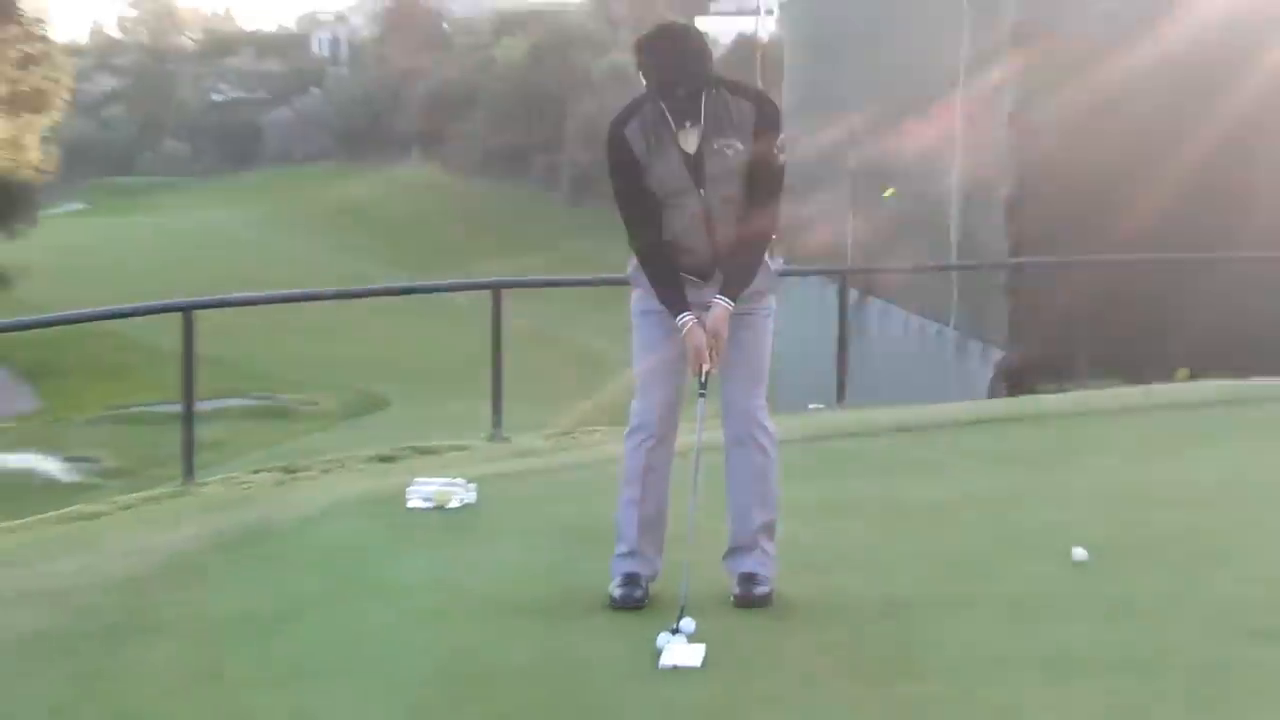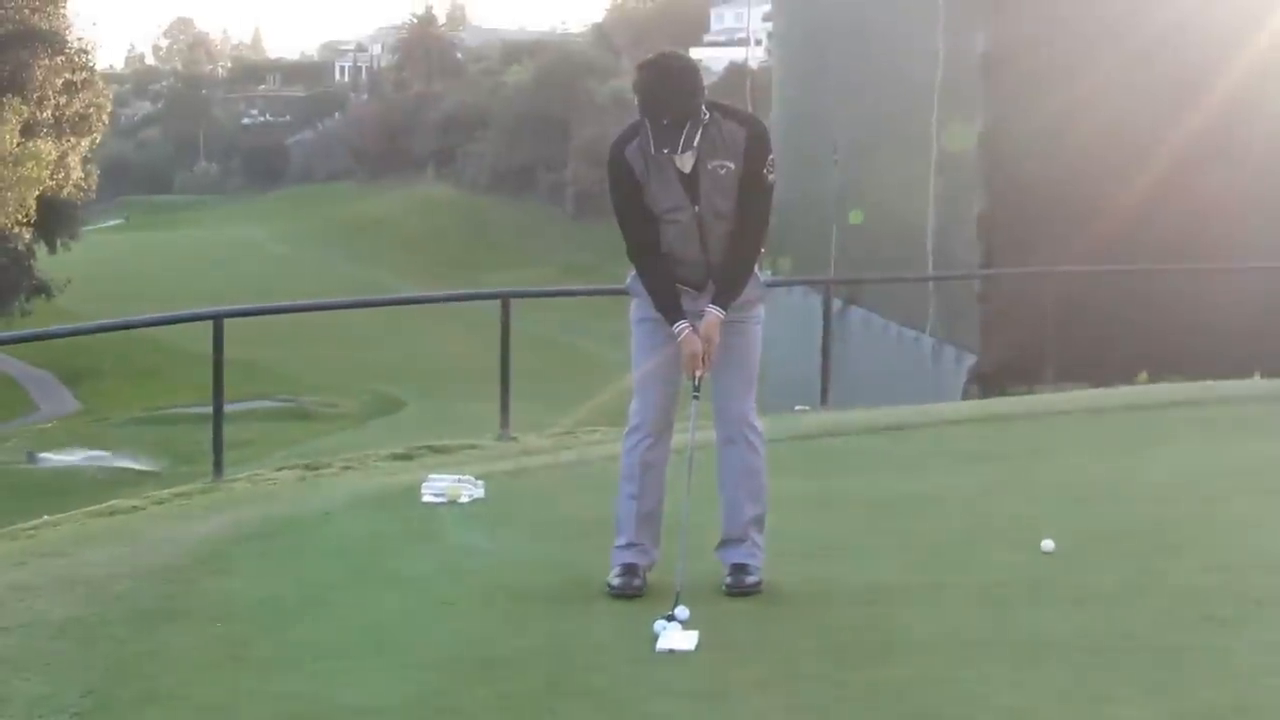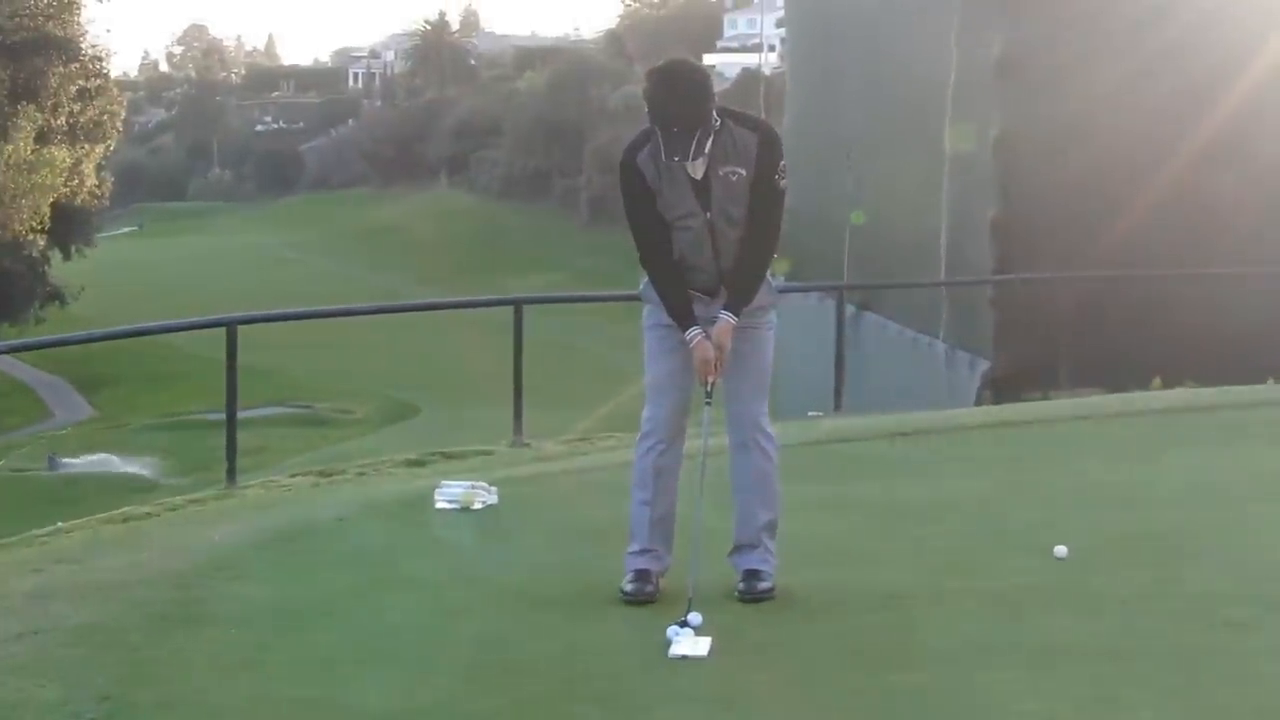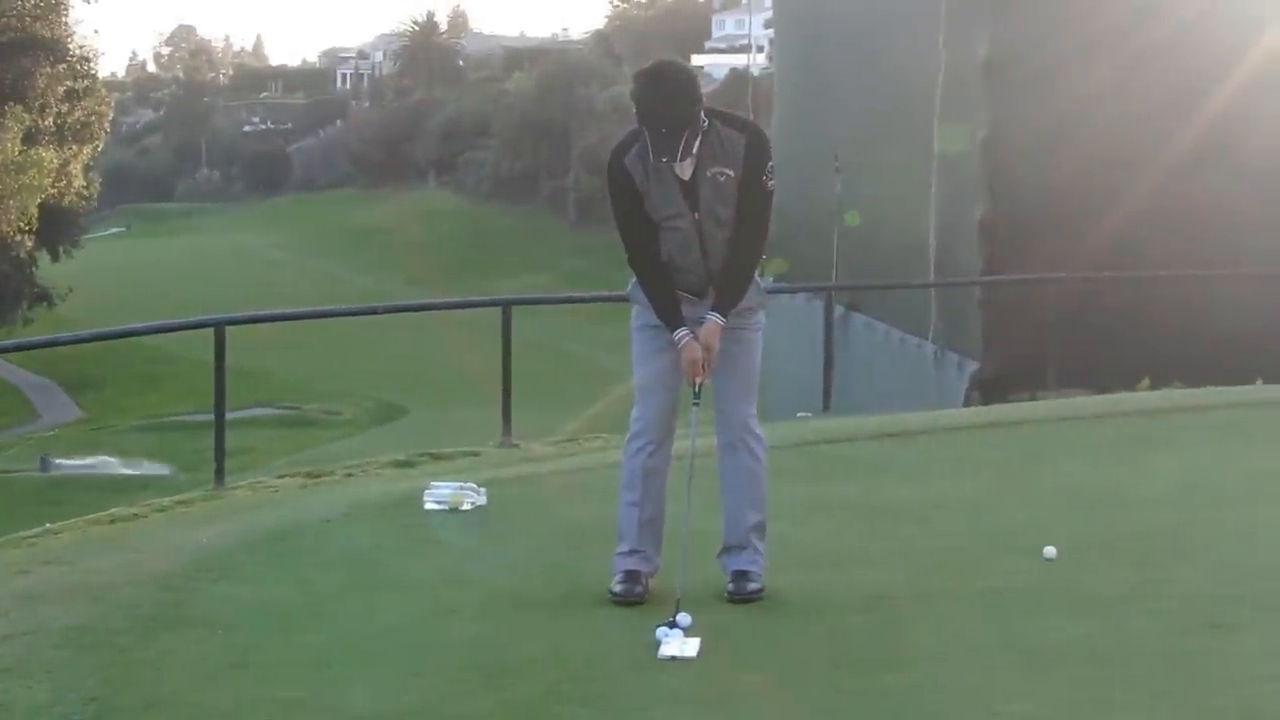
dt=0.5s
person 1, frame 1
left shoulder: (756, 113)
right shoulder: (628, 131)
left elbow: (762, 215)
right elbow: (642, 233)
left wrist: (725, 302)
right wrist: (683, 318)
left hip: (743, 280)
right hip: (663, 284)
left knee: (749, 419)
right knee: (650, 419)
left ankle: (753, 564)
right ankle: (632, 566)
person 1, frame 2
left shoulder: (748, 135)
right shoulder: (627, 152)
left elbow: (752, 231)
right elbow: (641, 248)
left wrist: (717, 311)
right wrist: (680, 324)
left hip: (733, 292)
right hip: (660, 294)
left knee: (739, 420)
right knee: (647, 420)
left ankle: (743, 553)
right ankle: (631, 554)
person 1, frame 3
left shoulder: (759, 141)
right shoulder: (639, 159)
left elbow: (764, 238)
right elbow: (654, 254)
left wrist: (728, 317)
right wrist: (692, 331)
left hip: (746, 297)
right hip: (672, 299)
left knee: (752, 425)
right knee: (660, 425)
left ankle: (757, 559)
right ankle: (644, 561)
person 1, frame 4
left shoulder: (747, 142)
right shoulder: (626, 160)
left elbow: (752, 239)
right elbow: (642, 255)
left wrist: (717, 319)
right wrist: (681, 333)
left hip: (734, 299)
right hip: (661, 301)
left knee: (740, 426)
right knee: (649, 426)
left ankle: (745, 560)
right ankle: (634, 561)
